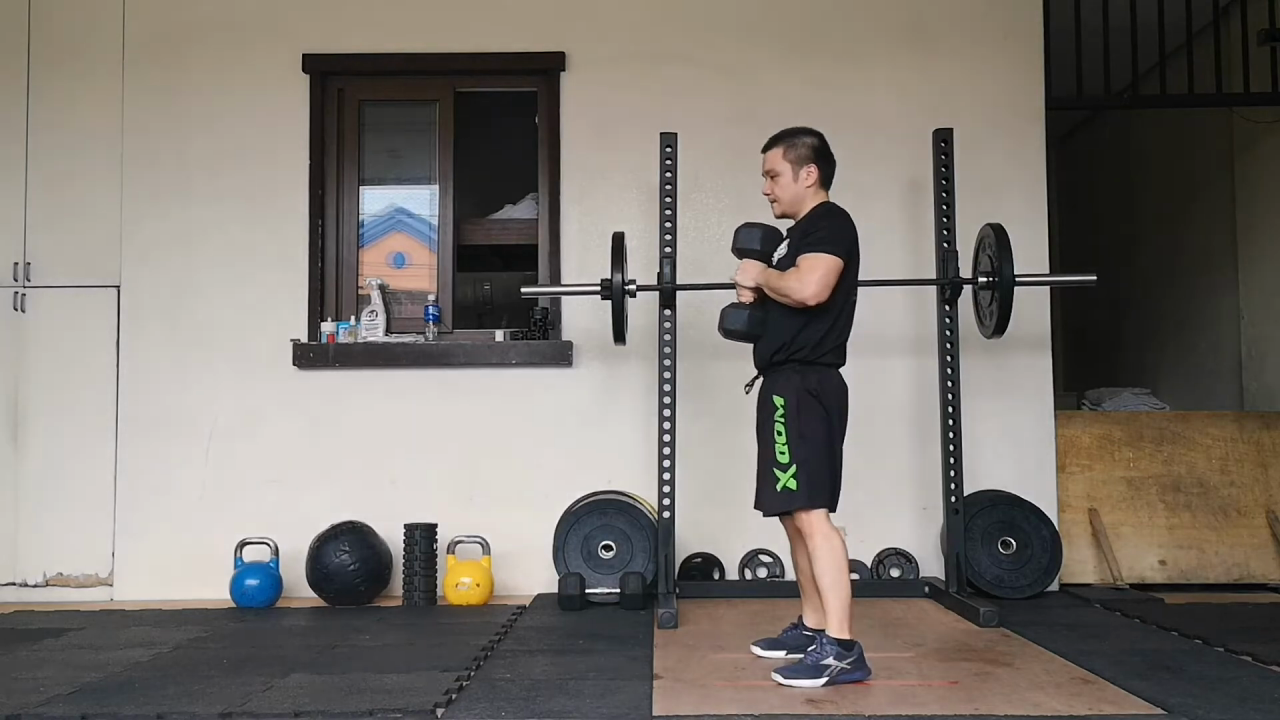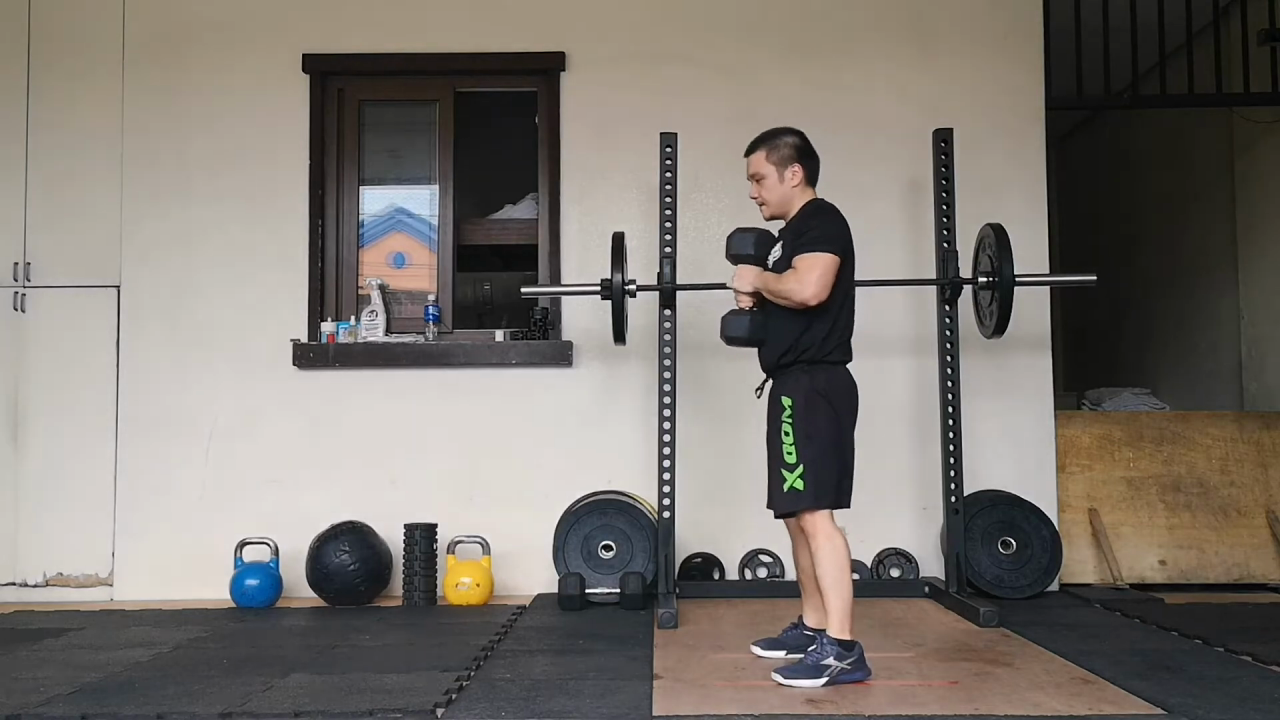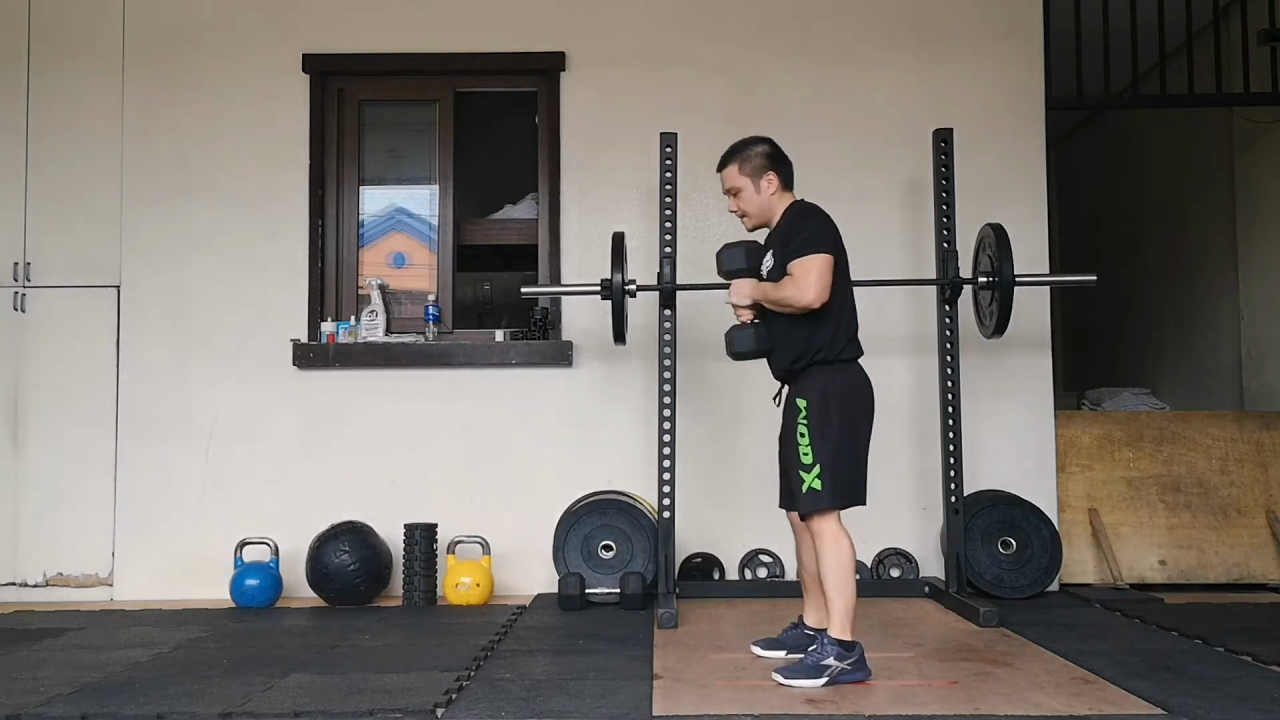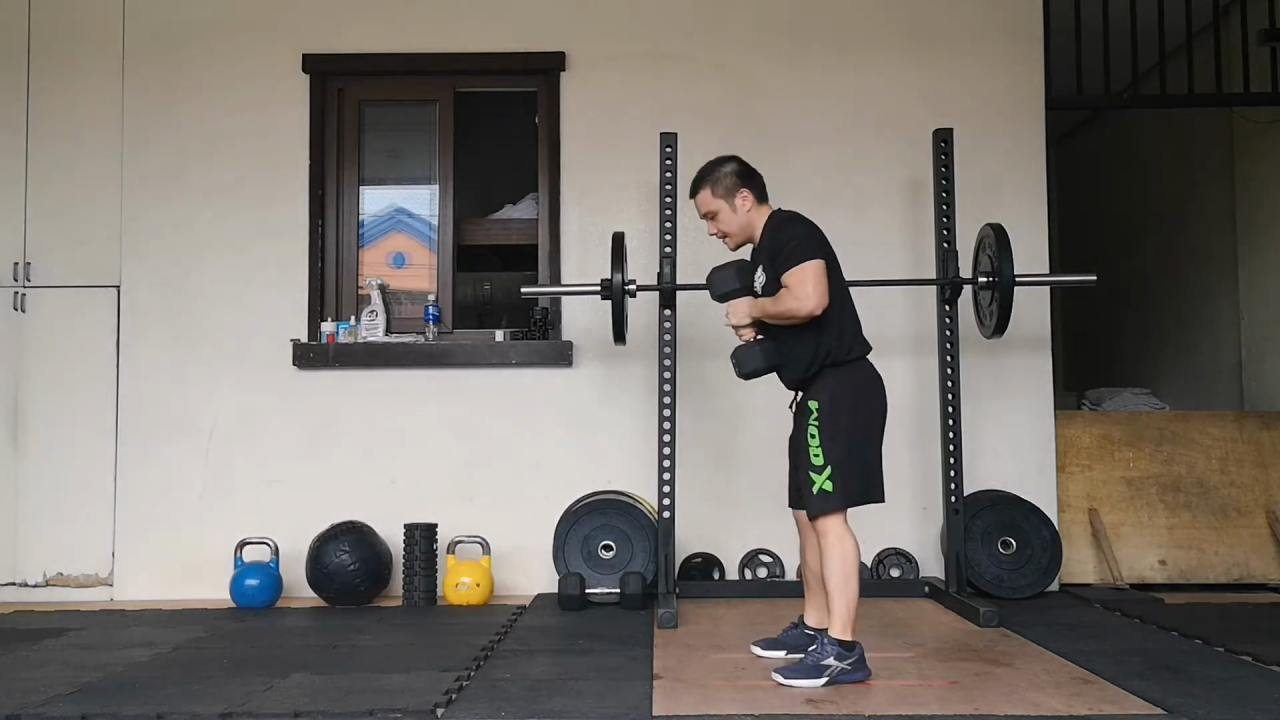
dt=0.2s
person 1, frame 1
left shoulder: (829, 222)
right shoulder: (801, 232)
left elbow: (809, 289)
left wrist: (758, 274)
right wrist: (755, 289)
left hip: (804, 386)
right hip: (786, 386)
left knee: (809, 514)
right knee: (793, 514)
left ankle: (842, 649)
right ankle: (812, 628)
person 1, frame 2
left shoulder: (820, 220)
right shoulder: (794, 231)
left elbow: (809, 289)
left wrist: (755, 278)
right wrist: (752, 294)
left hip: (813, 386)
right hip: (795, 388)
left knee: (814, 514)
right knee: (797, 514)
left ankle: (842, 649)
right ankle: (813, 628)
person 1, frame 3
left shoulder: (805, 221)
right shoulder: (780, 237)
left elbow: (810, 293)
left wrist: (754, 291)
right wrist: (753, 307)
left hip: (828, 386)
right hip: (809, 390)
left knee: (822, 514)
right knee: (802, 513)
left ankle: (843, 650)
right ankle: (813, 628)
person 1, frame 4
left shoulder: (789, 231)
right shoulder: (766, 249)
left elbow: (810, 301)
left wrist: (751, 309)
right wrist: (751, 323)
left hip: (841, 390)
right hip: (820, 394)
left knee: (827, 515)
right knee: (808, 513)
left ankle: (843, 650)
right ankle: (813, 628)
